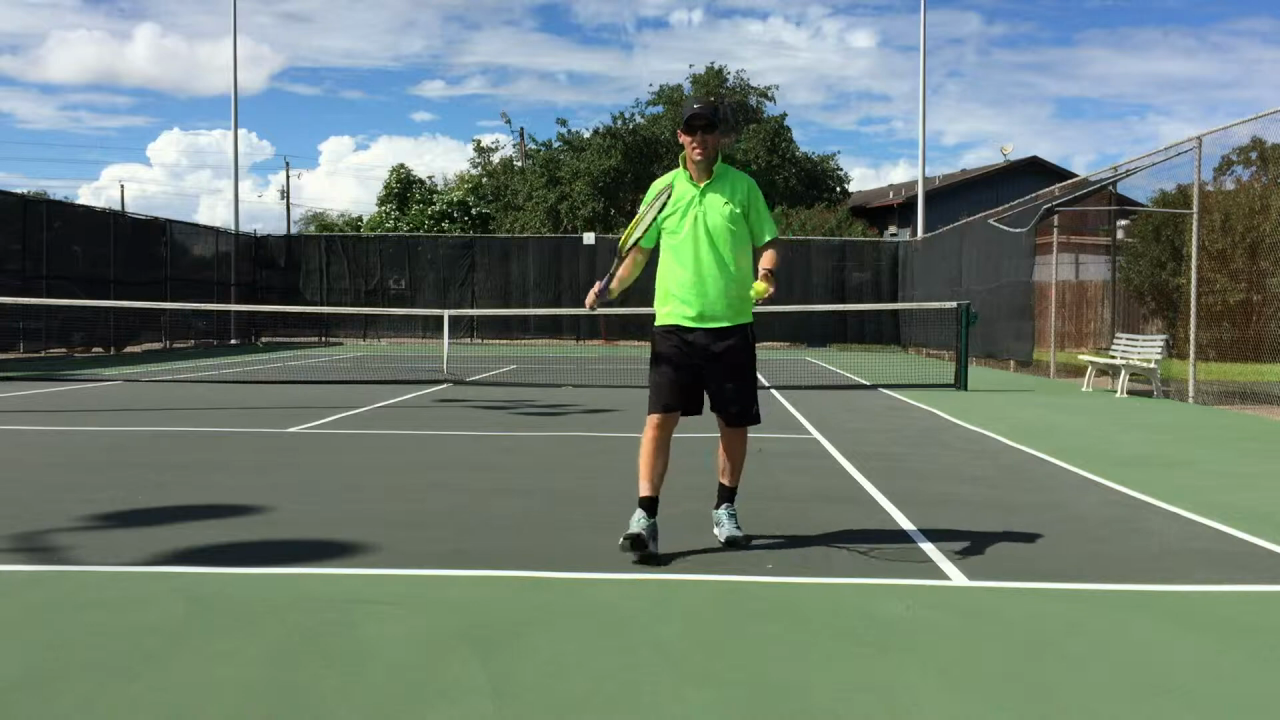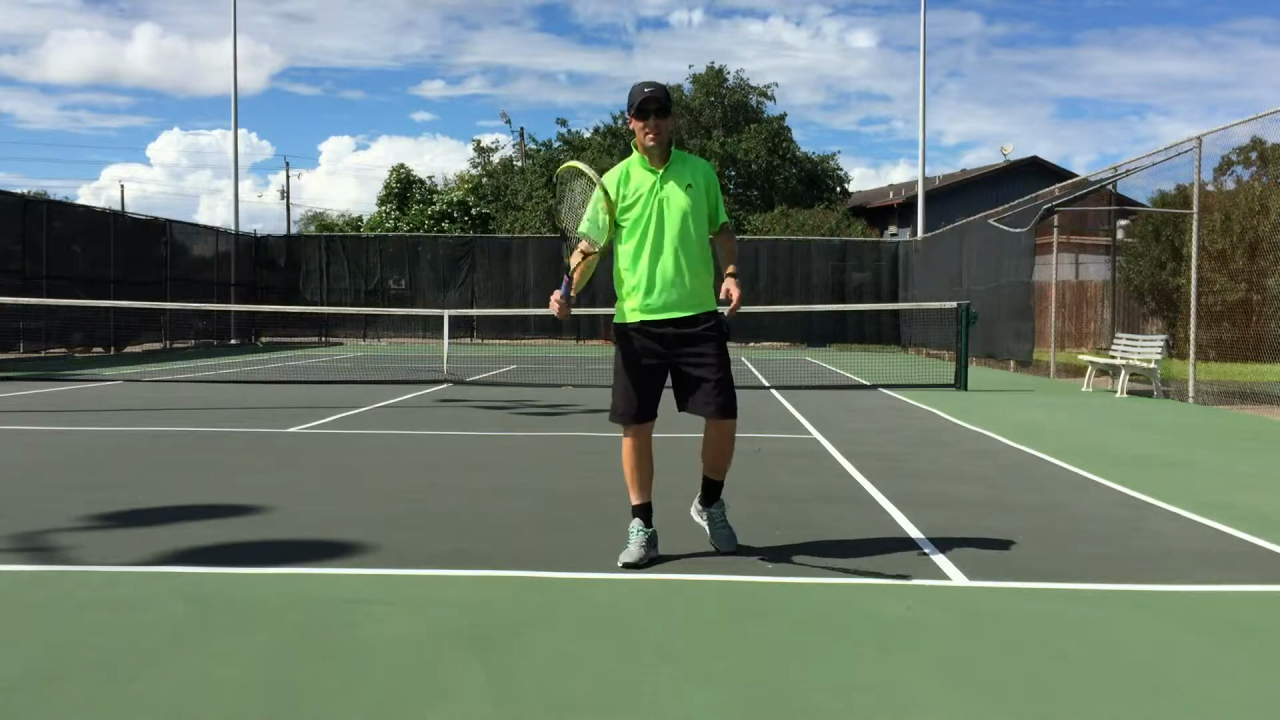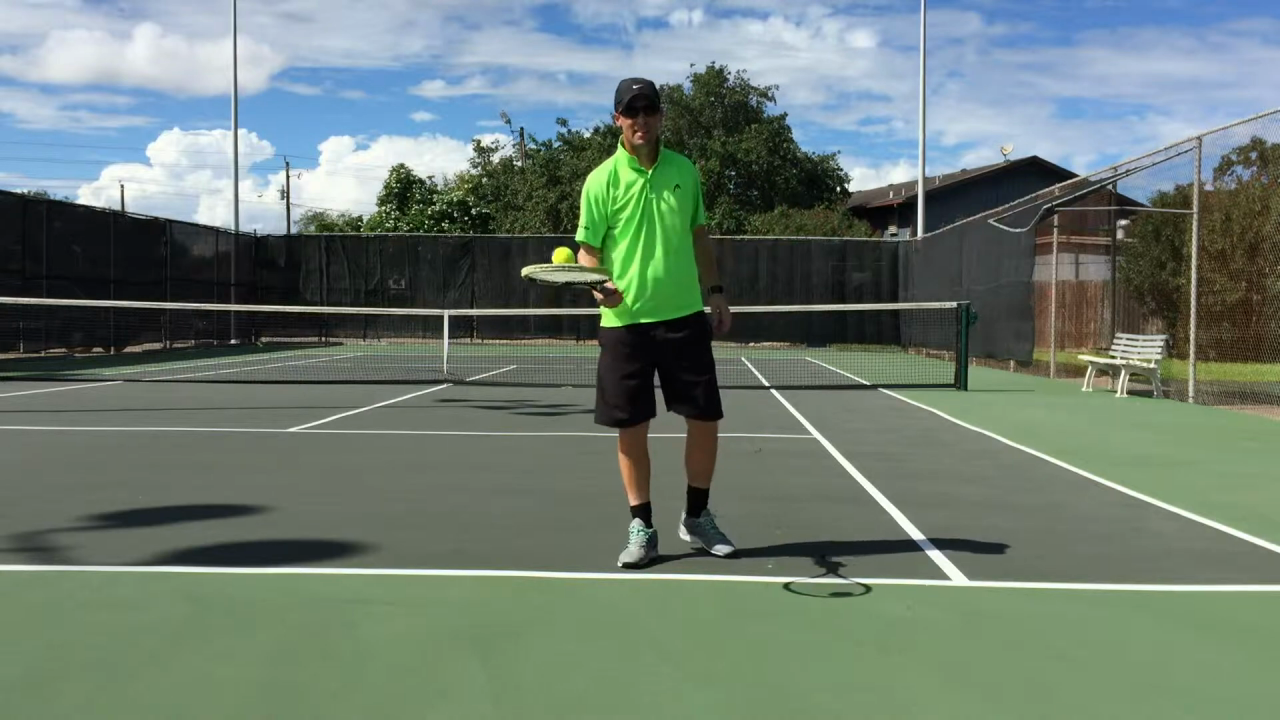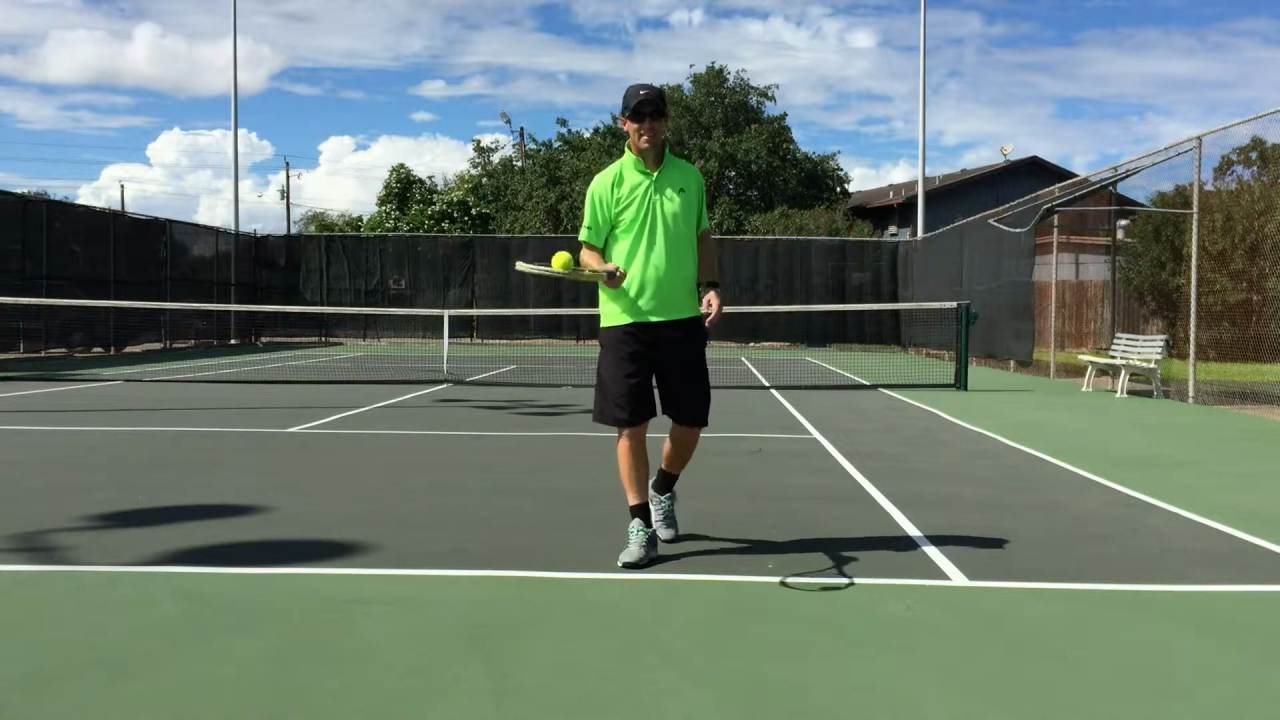
dt=0.4s
person 1, frame 1
left shoulder: (744, 187)
right shoulder: (663, 189)
left elbow: (770, 244)
right elbow: (640, 249)
left wrist: (766, 273)
right wrist: (611, 288)
left hip: (731, 325)
right hip: (675, 323)
left knee: (735, 424)
right knee: (660, 418)
left ankle: (725, 508)
right ankle: (645, 520)
person 1, frame 2
left shoulder: (701, 172)
right shoulder: (616, 180)
left elbow: (721, 231)
left wrist: (729, 274)
right wrist: (570, 290)
left hip: (699, 316)
right hip: (638, 319)
left knee: (722, 417)
right knee: (636, 425)
left ankle: (710, 503)
right ankle: (642, 530)
person 1, frame 3
left shoulder: (685, 170)
right shoulder: (601, 180)
right elbow: (588, 250)
left wrist: (713, 289)
right wrist: (599, 285)
left hip: (685, 317)
right hip: (625, 322)
left knee: (705, 419)
right knee: (631, 426)
left ankle: (697, 518)
right ankle: (642, 529)
person 1, frame 4
left shoulder: (690, 176)
right shoulder: (607, 183)
right elbow: (588, 251)
left wrist: (710, 285)
right wrist: (600, 272)
left hip: (682, 319)
right hip: (626, 321)
left knee: (690, 424)
right knee: (631, 426)
left ankle: (662, 492)
right ankle: (640, 528)
